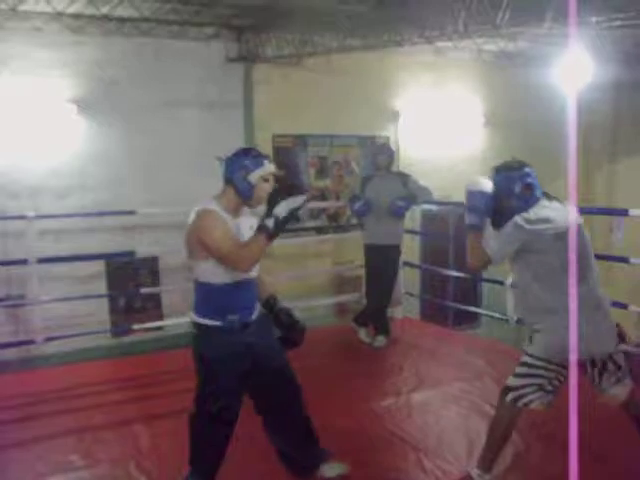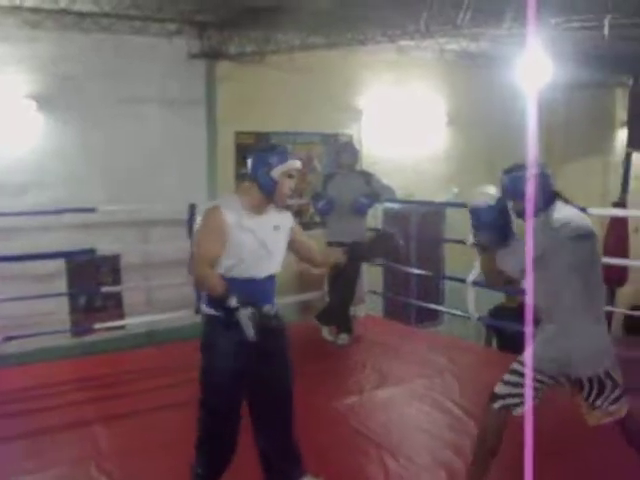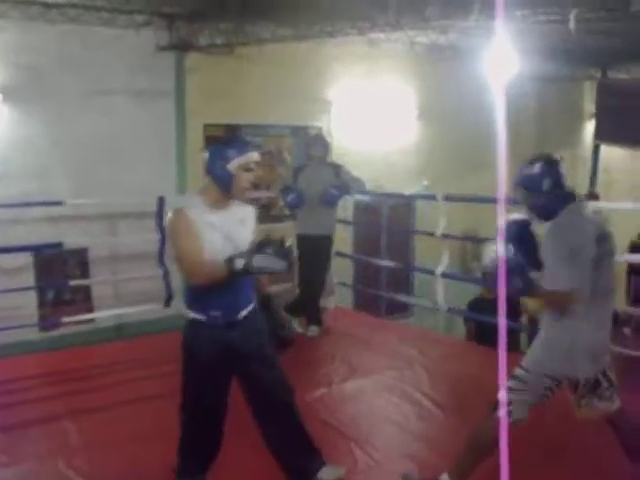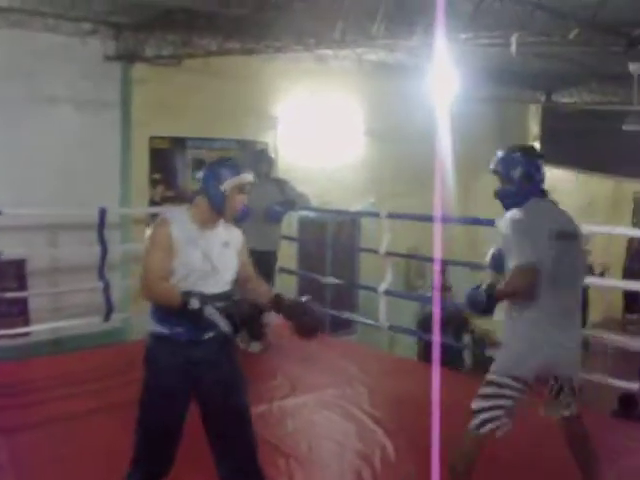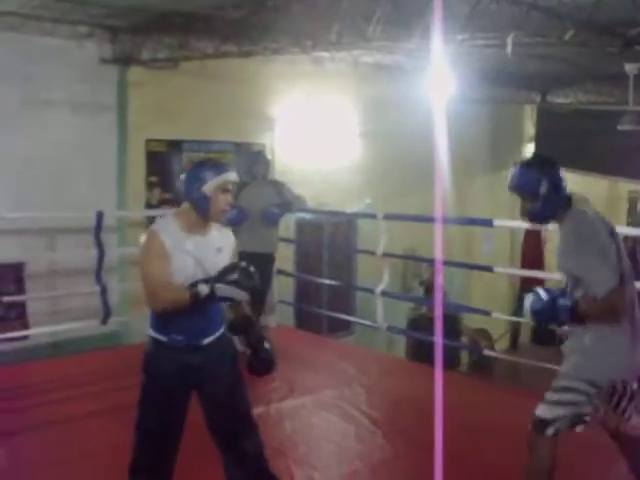
dt=0.5s
person 1, frame 1
left shoulder: (247, 218)
right shoulder: (207, 218)
right elbow: (241, 260)
left wrist: (277, 310)
right wrist: (273, 220)
left hip: (253, 326)
right hip: (218, 334)
left knee: (283, 391)
right knee: (216, 410)
person 1, frame 2
left shoulder: (282, 218)
right shoulder: (221, 215)
left elbow: (317, 256)
right elbow: (202, 270)
right wrist: (239, 308)
left hip: (266, 324)
right hip: (225, 327)
left knee: (276, 401)
right knee: (220, 407)
person 1, frame 3
left shoulder: (247, 212)
right shoulder: (186, 215)
right elbow: (196, 272)
right wrist: (245, 262)
left hip: (249, 323)
right hip: (207, 331)
left knee: (275, 397)
right knee: (203, 407)
person 1, frame 4
left shoulder: (234, 236)
right shoulder: (169, 227)
left elbow: (251, 282)
right elbow: (152, 286)
left wrist: (287, 305)
right wrist: (198, 303)
left hip: (215, 345)
right hip: (171, 347)
left knee: (233, 421)
right knee: (158, 426)
person 1, frame 5
left shoulder: (226, 237)
right shoulder: (160, 236)
right elbow: (158, 299)
left wrist: (253, 329)
right wrist: (211, 288)
left hip: (215, 347)
right hip: (170, 352)
left knee: (238, 425)
right knee: (157, 430)
person 2, frame 1
left shoulder: (523, 225)
right shoulder: (566, 212)
left elbow: (475, 262)
left wrist: (475, 217)
right wrist: (499, 223)
left hip: (556, 335)
right hip: (598, 327)
left knee: (511, 401)
person 2, frame 2
left shoulder: (541, 227)
right shoulder: (579, 220)
left elbow: (495, 275)
left wrist: (484, 236)
right wrist: (501, 236)
left hip: (555, 343)
right hip: (594, 341)
left knee: (498, 410)
person 2, frame 3
left shoulder: (560, 232)
right shoulder: (591, 223)
left elbow: (560, 300)
left wrist: (525, 284)
left hip: (561, 346)
right hip: (595, 342)
left knee: (502, 415)
right knee: (611, 410)
person 2, frame 4
left shoulder: (518, 221)
right shoulder: (568, 223)
left elbow: (524, 282)
left wrist: (487, 292)
left hip: (526, 345)
right hip: (566, 344)
left knee: (478, 428)
right knee: (569, 416)
person 2, frame 5
left shoulder: (576, 237)
right shoulder: (587, 219)
left elbow: (614, 305)
left wrist: (563, 310)
right wrist: (563, 300)
left hip: (597, 353)
left knee: (544, 432)
person 3, frame 1
left shoulder: (403, 179)
right shoulder: (366, 181)
left elbow: (427, 194)
right elbow: (357, 206)
left wrist: (409, 200)
right wrist: (356, 204)
left hip: (392, 240)
right hip: (372, 240)
left knee: (386, 285)
right knee: (374, 285)
left ankle: (362, 321)
right ankle: (380, 329)
person 3, frame 2
left shoulder: (366, 178)
right shoulder: (328, 179)
left elbow: (389, 192)
right elbow: (320, 201)
left wrist: (372, 197)
right wrist: (318, 202)
left hip: (356, 238)
right hip: (334, 237)
left knee: (348, 284)
right knee: (337, 283)
left ankle: (326, 319)
right ankle: (343, 327)
person 3, frame 3
left shoulder: (336, 170)
right shoulder: (298, 172)
left elbow: (359, 184)
right elbow: (288, 190)
left wrist: (343, 189)
right wrist: (288, 194)
left hip: (325, 230)
right hip: (304, 230)
left knee: (318, 275)
right knee: (307, 276)
left ankle: (295, 310)
right ankle: (313, 319)
person 3, frame 4
left shoulder: (281, 186)
left elbow: (304, 200)
left wrist: (288, 204)
left hip: (269, 247)
right hip: (249, 245)
left ankle: (254, 334)
right ankle: (255, 335)
person 3, frame 5
left shoulder: (278, 187)
right shoulder: (241, 190)
left elbow: (300, 202)
right elbow: (230, 213)
left wrist: (285, 206)
right wrist: (233, 213)
left hip: (267, 248)
right hip: (246, 248)
left knee: (261, 290)
